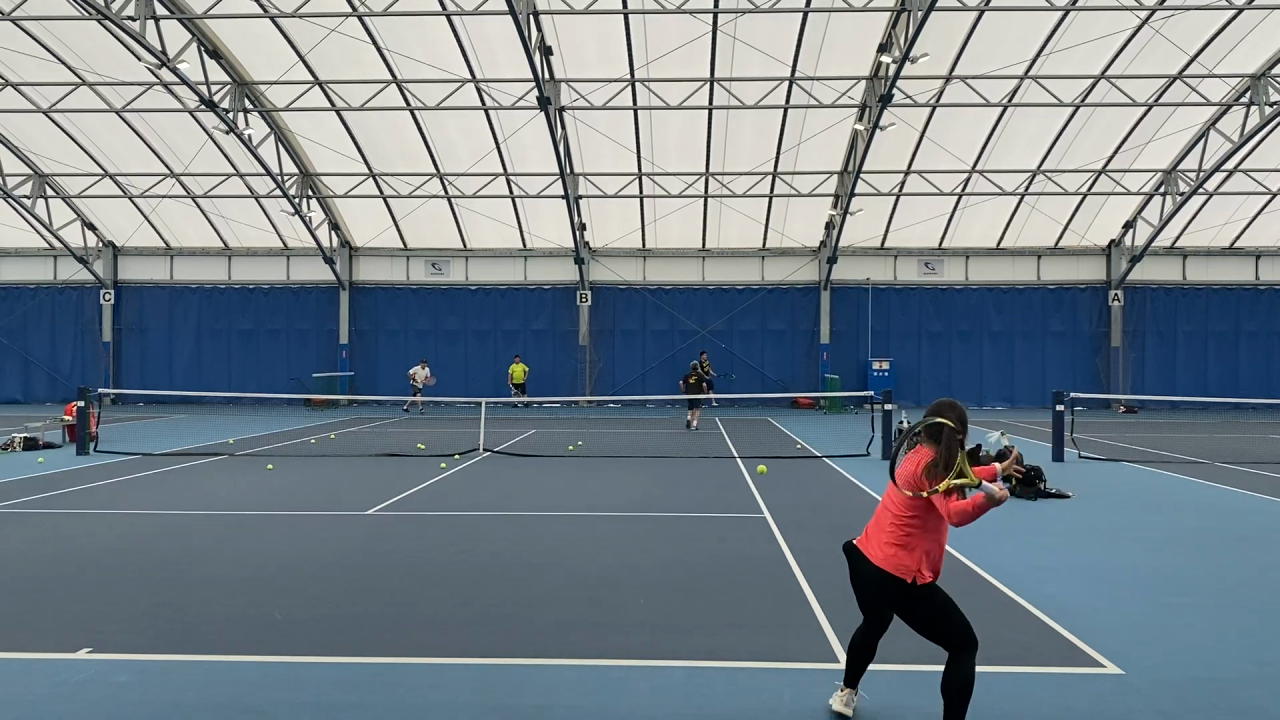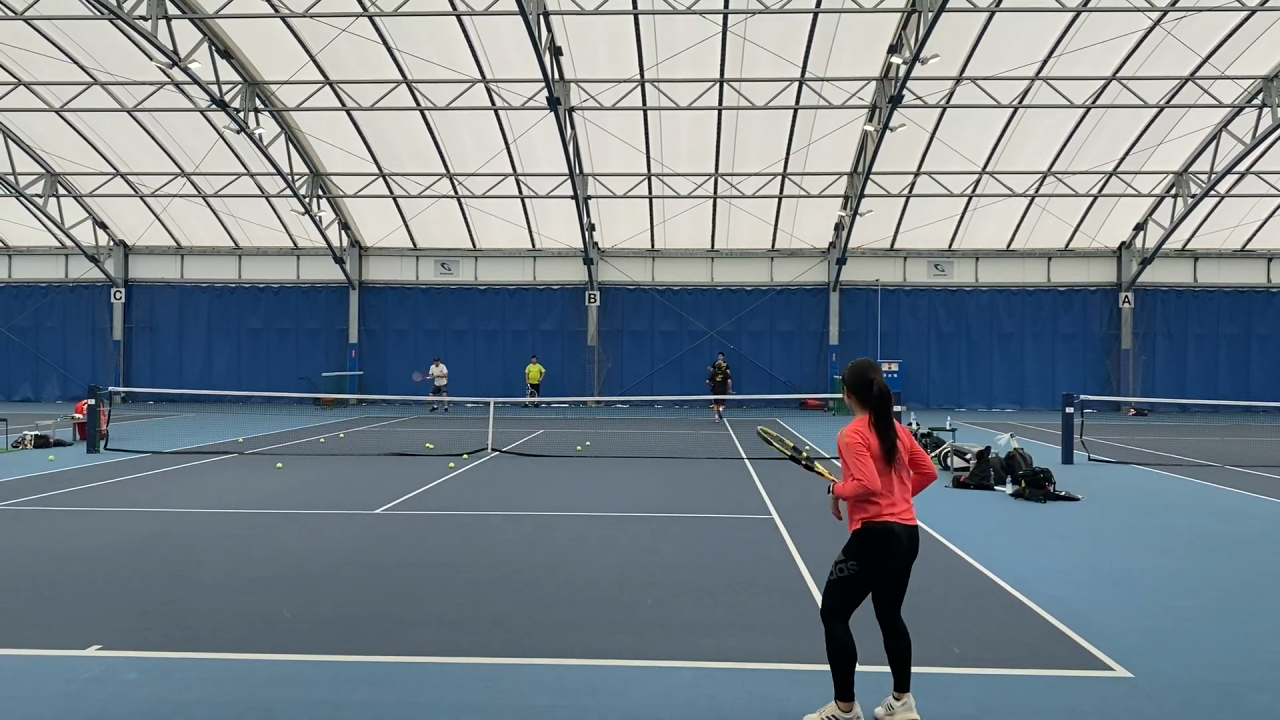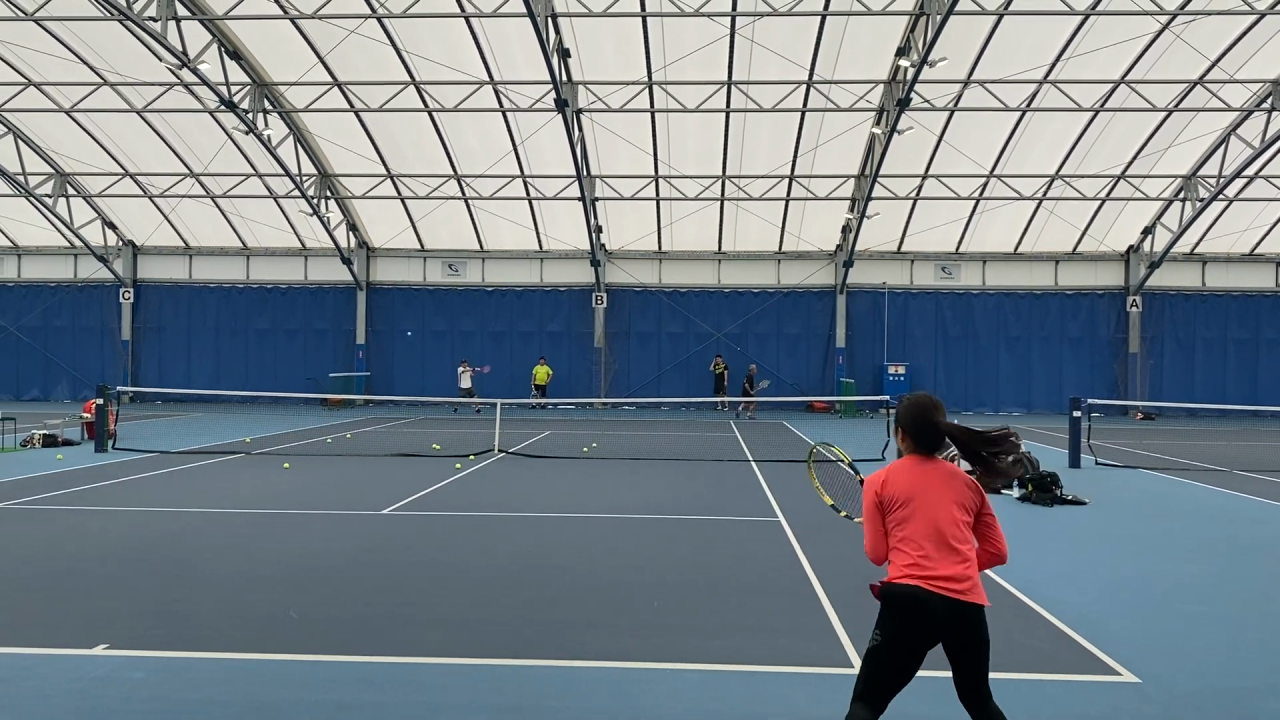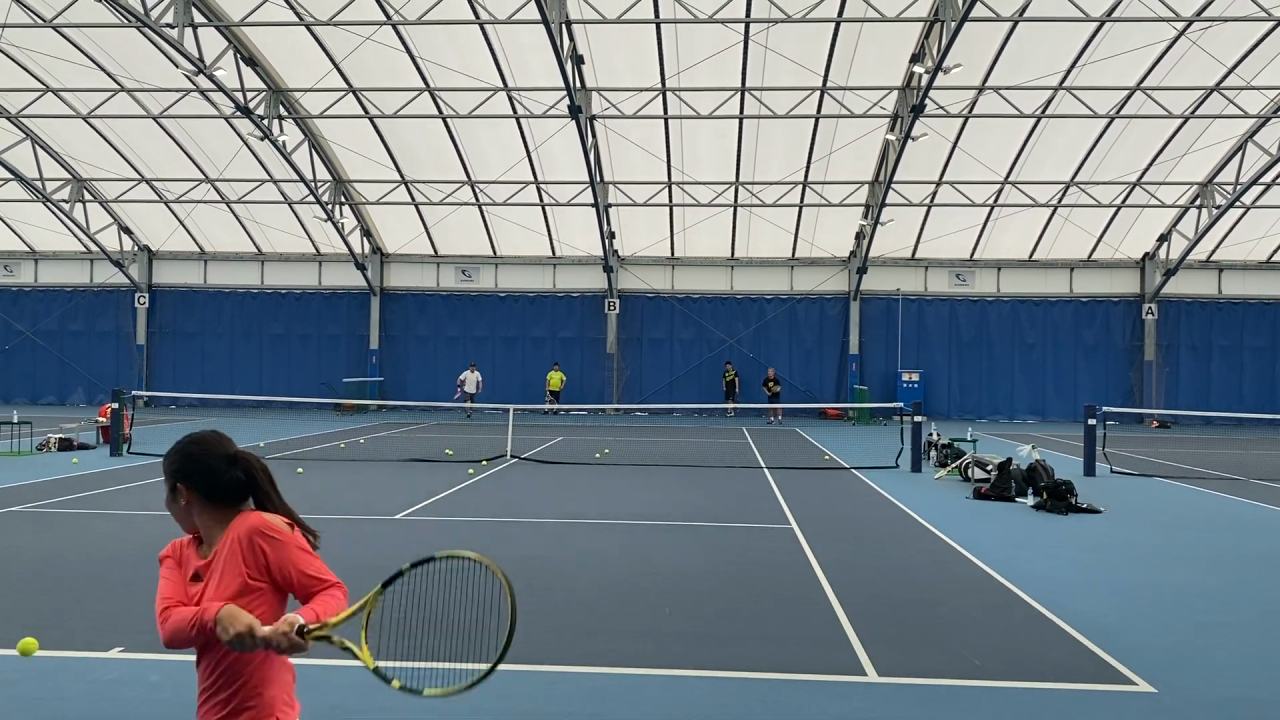
dt=1s
person 1, frame 1
left shoulder: (920, 457)
right shoulder: (931, 467)
right elbow: (954, 513)
left wrist: (997, 469)
right wrist: (988, 498)
left hip: (864, 561)
right hip: (899, 577)
left knee: (874, 624)
right knee: (964, 646)
person 1, frame 2
left shoulder: (852, 435)
right shoulder: (897, 429)
left elbow: (869, 486)
right elbow: (929, 473)
left wrist: (837, 490)
left hip: (874, 536)
right hip: (907, 533)
left knee: (833, 613)
right knee: (889, 614)
person 1, frame 3
left shoulder: (880, 481)
right shoulder: (968, 484)
left elbow: (876, 552)
right elbow: (998, 553)
left hip: (909, 600)
right hip: (965, 606)
person 1, frame 4
left shoulder: (260, 529)
right shoulder: (178, 553)
left elbow: (333, 593)
right elbow: (171, 626)
left wrist: (298, 623)
right wrist: (219, 617)
